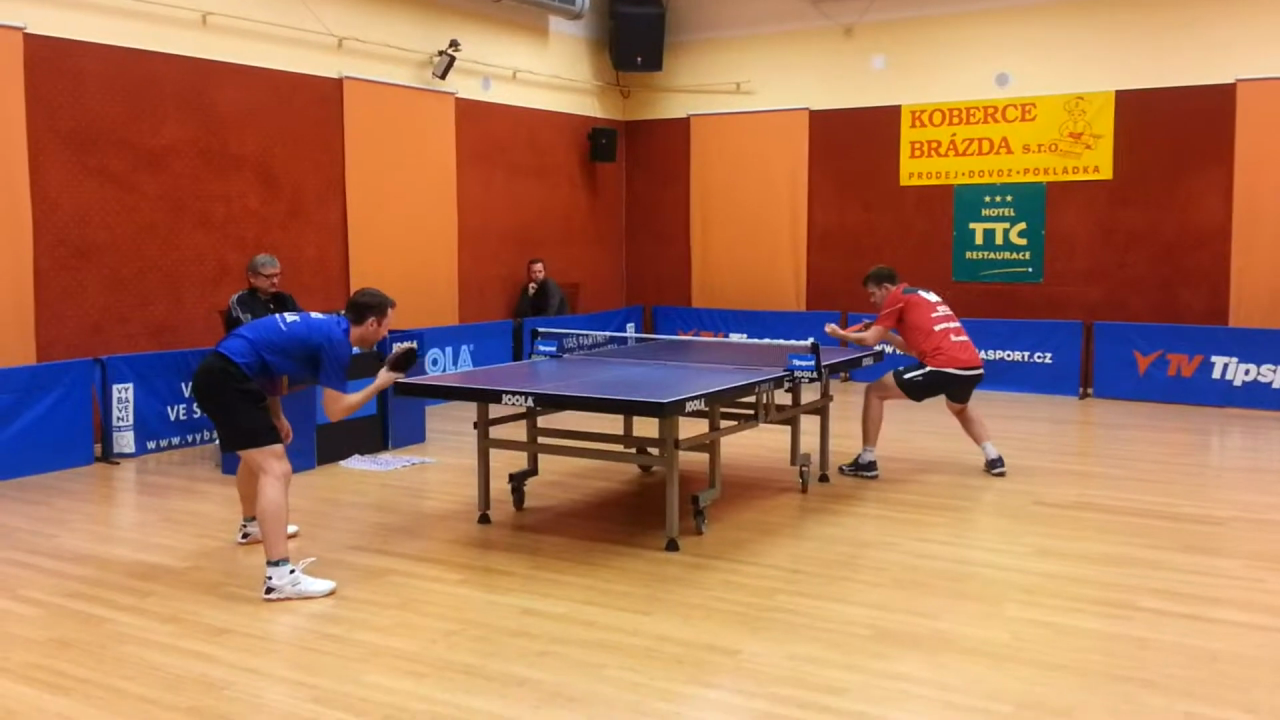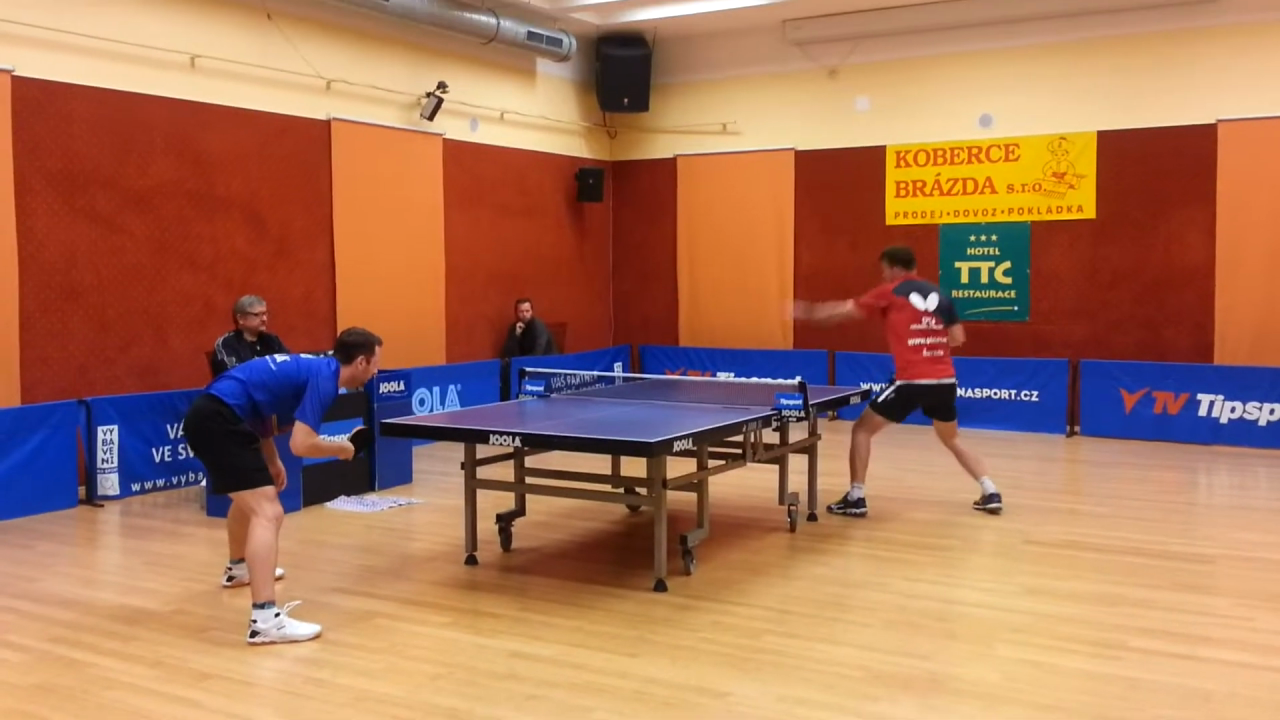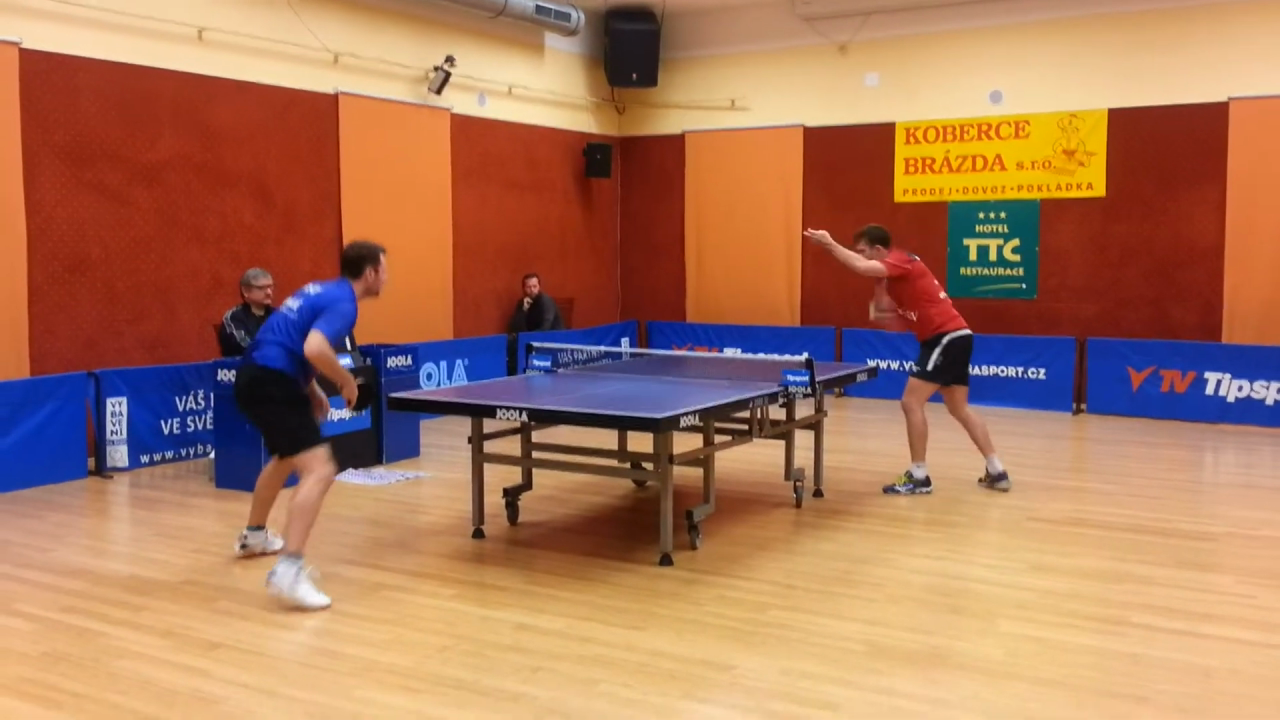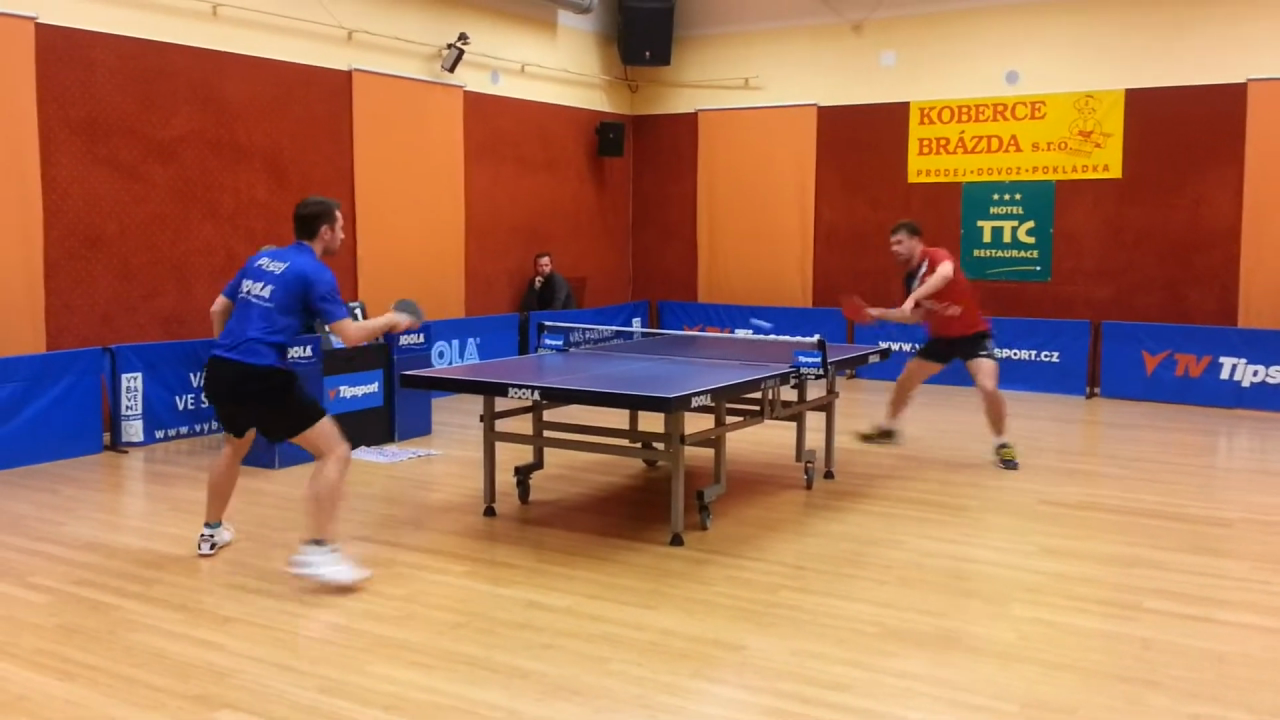
dt=1s
person 1, frame 1
left shoulder: (325, 327)
right shoulder: (336, 339)
right elbow: (336, 410)
left wrist: (276, 417)
right wrist: (379, 385)
left hip: (219, 372)
right hip: (228, 378)
left knee: (255, 454)
right knee: (275, 471)
left ankle: (252, 525)
right ankle: (280, 576)
person 1, frame 2
left shoulder: (313, 367)
right shoulder: (324, 378)
right elbow: (302, 444)
left wrist: (272, 461)
right wrist: (341, 448)
left hip: (208, 414)
right hip: (220, 420)
left knee: (248, 496)
right knee: (267, 513)
left ankle: (238, 567)
right ankle: (265, 619)
person 1, frame 3
left shoulder: (322, 291)
right shoulder: (343, 303)
right elbow: (314, 350)
left wrist: (313, 391)
right wrist: (347, 382)
left hip: (254, 375)
right hip: (271, 383)
left knee: (286, 457)
right knee: (318, 471)
left ankle: (254, 535)
right ankle: (288, 570)
person 1, frame 4
left shoulder: (260, 259)
right shoulder: (314, 273)
left elbow: (218, 310)
right elbow: (349, 335)
right wrist: (390, 320)
left hip: (221, 370)
right hip: (261, 377)
left knee: (234, 447)
right knee: (335, 453)
left ankle: (210, 532)
right ankle: (316, 551)
person 2, frame 1
left shoulder: (897, 297)
right shoulder: (923, 297)
left elbow: (870, 340)
left wrist: (841, 334)
right wrist: (882, 331)
left hip: (943, 367)
right hip: (974, 368)
left knee: (875, 391)
right knee: (960, 408)
left ankle: (867, 460)
right ankle: (993, 457)
person 2, frame 2
left shoulder: (890, 292)
right shoulder: (940, 295)
left elbow: (845, 310)
right elbow: (958, 338)
left wrist: (809, 311)
left hip: (912, 381)
right hip: (945, 380)
left knee: (862, 429)
right knee: (951, 439)
left ankle: (856, 497)
right ankle: (990, 493)
person 2, frame 3
left shoulder: (900, 260)
right shoulder: (891, 272)
left elbow: (864, 267)
right elbow: (883, 297)
left wrist: (829, 244)
right wrist: (887, 310)
left hip: (947, 337)
right hip: (956, 337)
left knee: (911, 402)
right knee: (959, 408)
left ankle: (919, 476)
right ankle: (996, 471)
person 2, frame 4
left shoulder: (937, 256)
right shoulder: (911, 276)
left elbow: (946, 273)
right elbow: (914, 317)
left wrist: (912, 299)
right wrist: (880, 314)
left hip: (974, 333)
right hip: (941, 337)
left knee: (988, 387)
right knee: (904, 382)
left ankle: (1001, 443)
right ankle: (888, 428)
